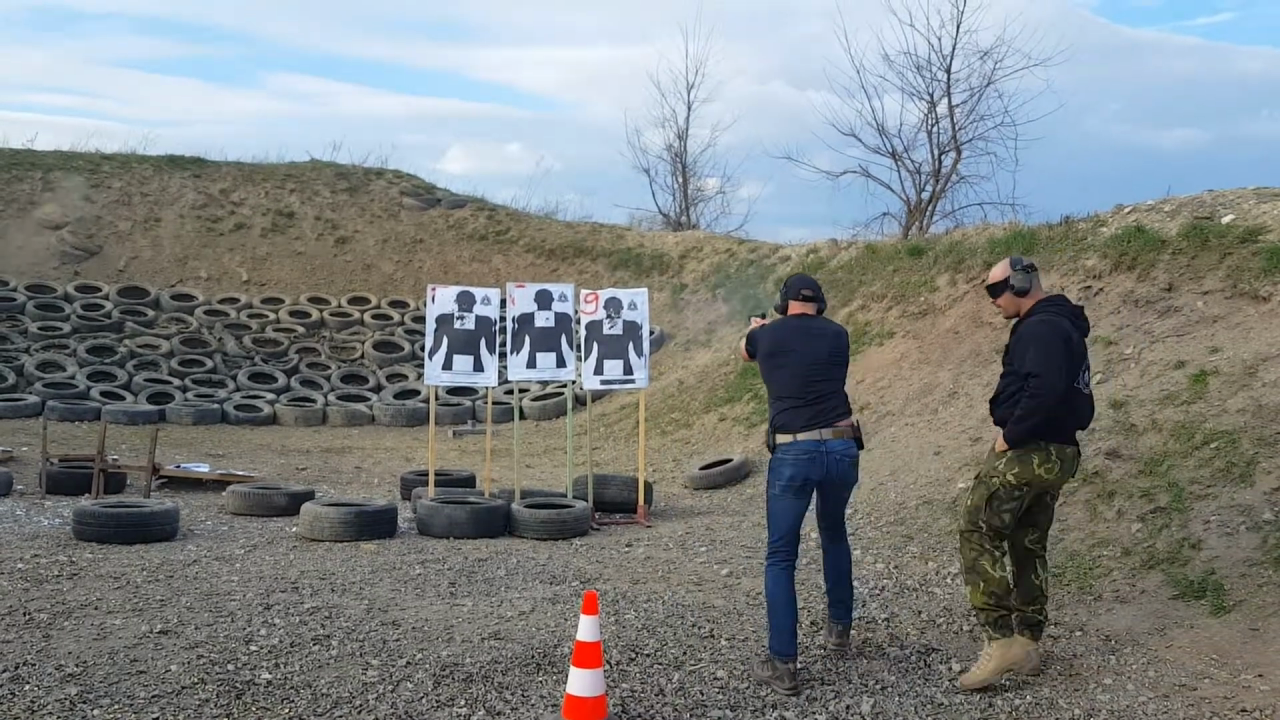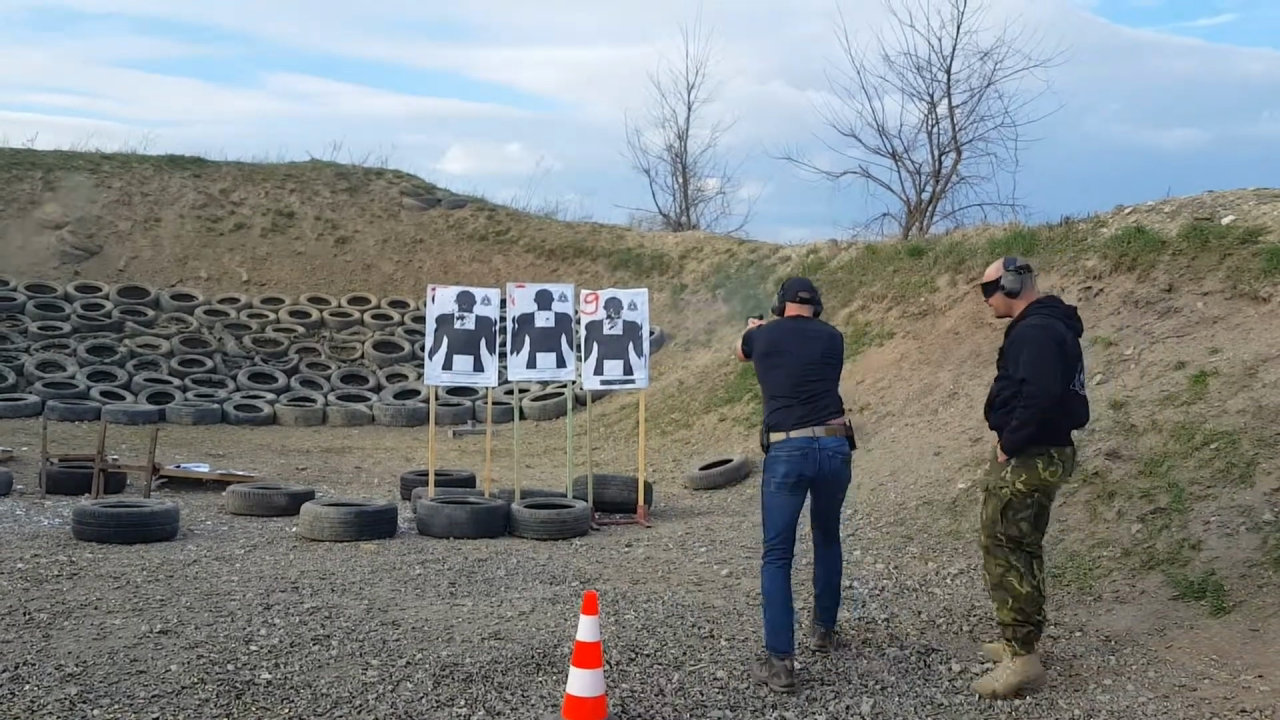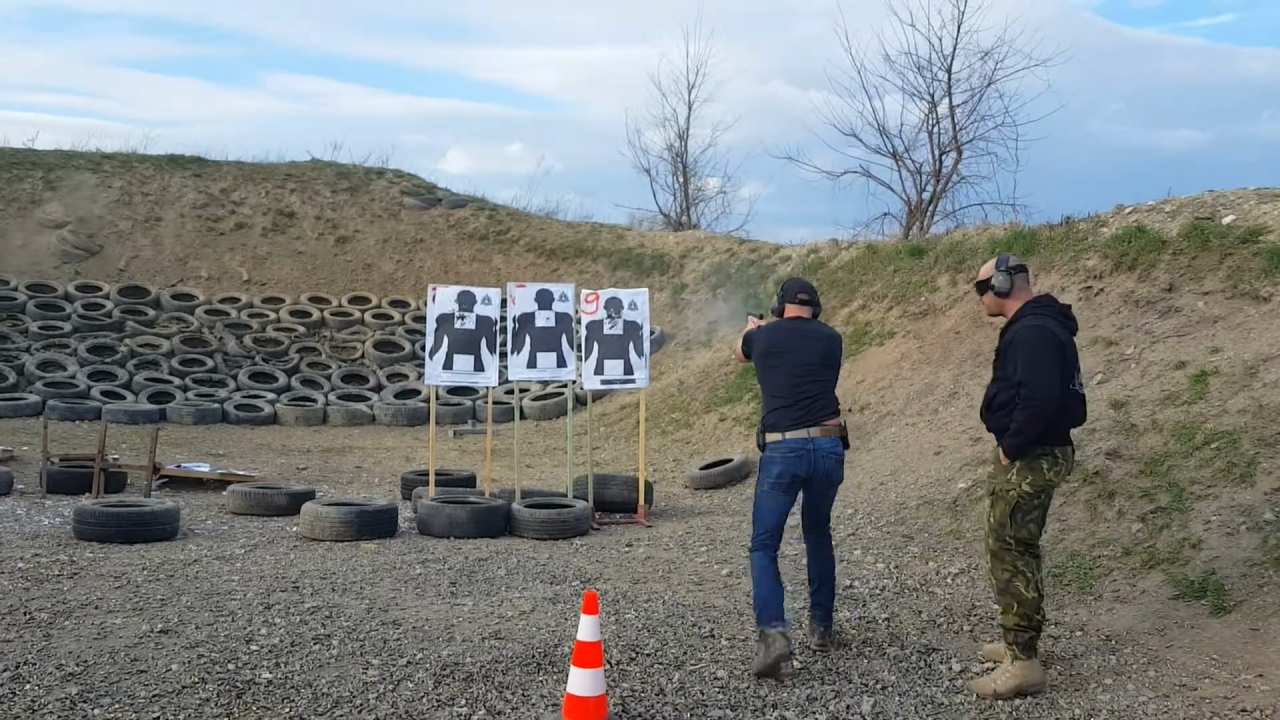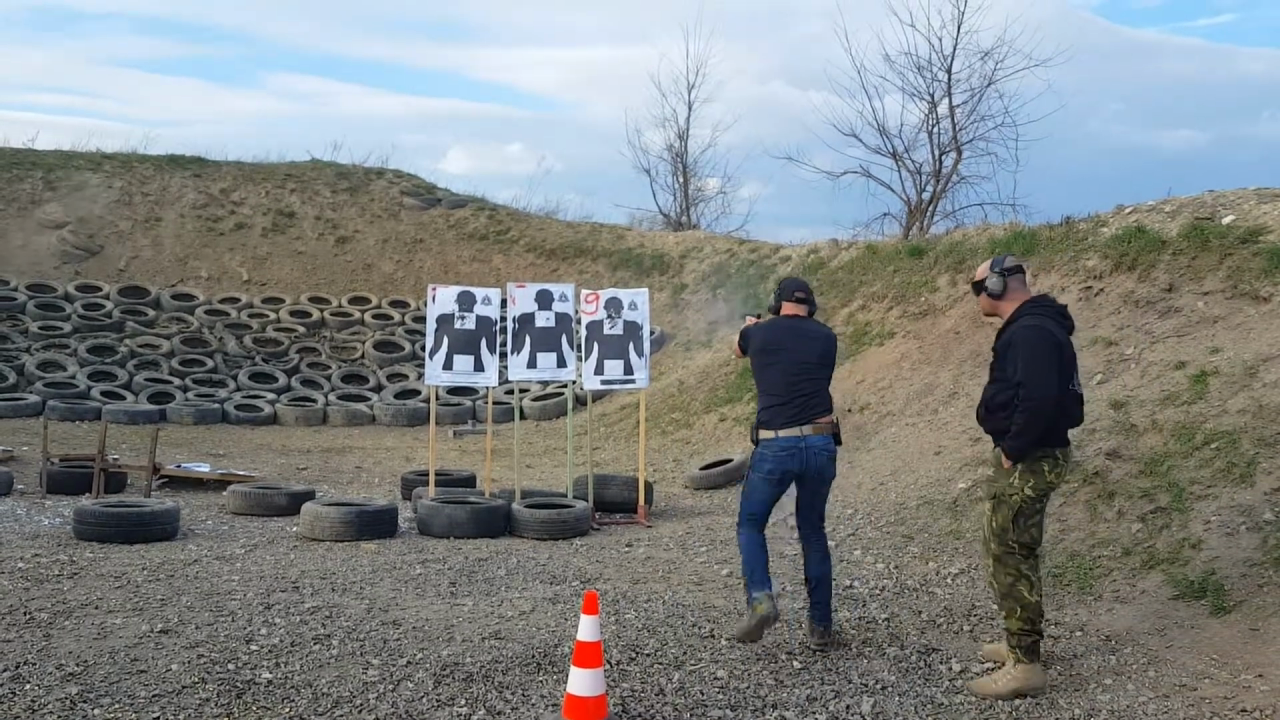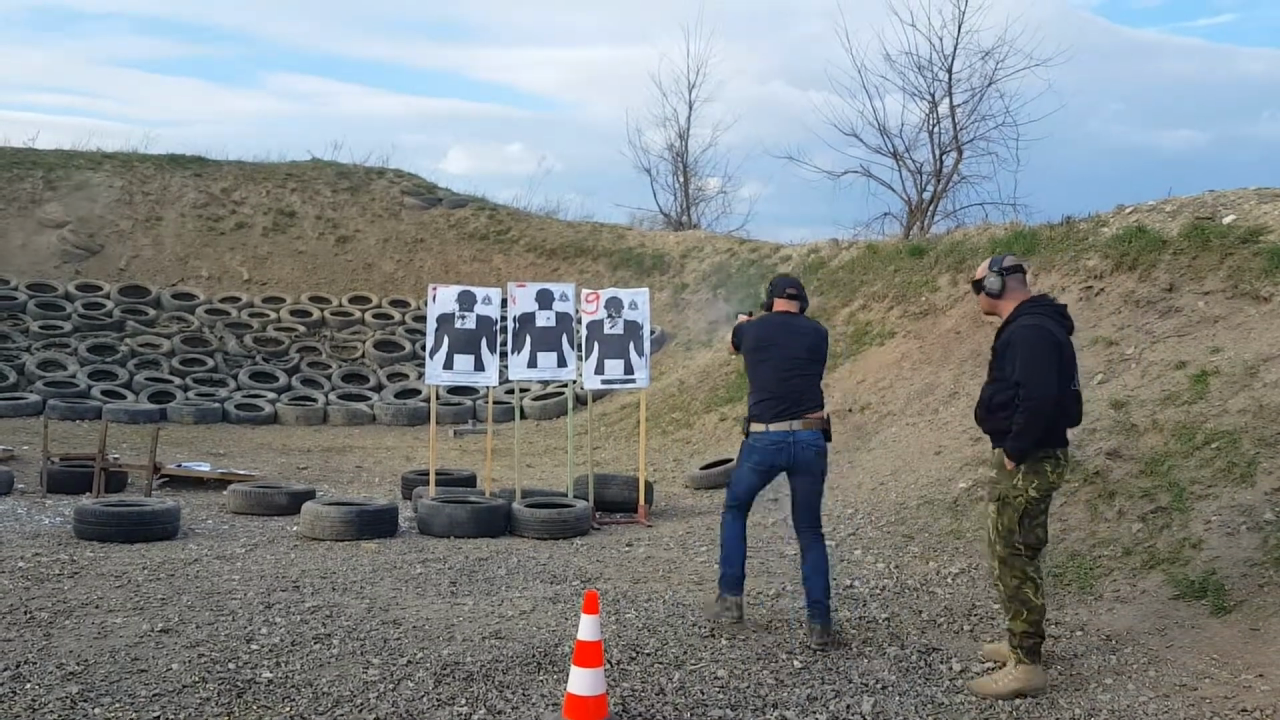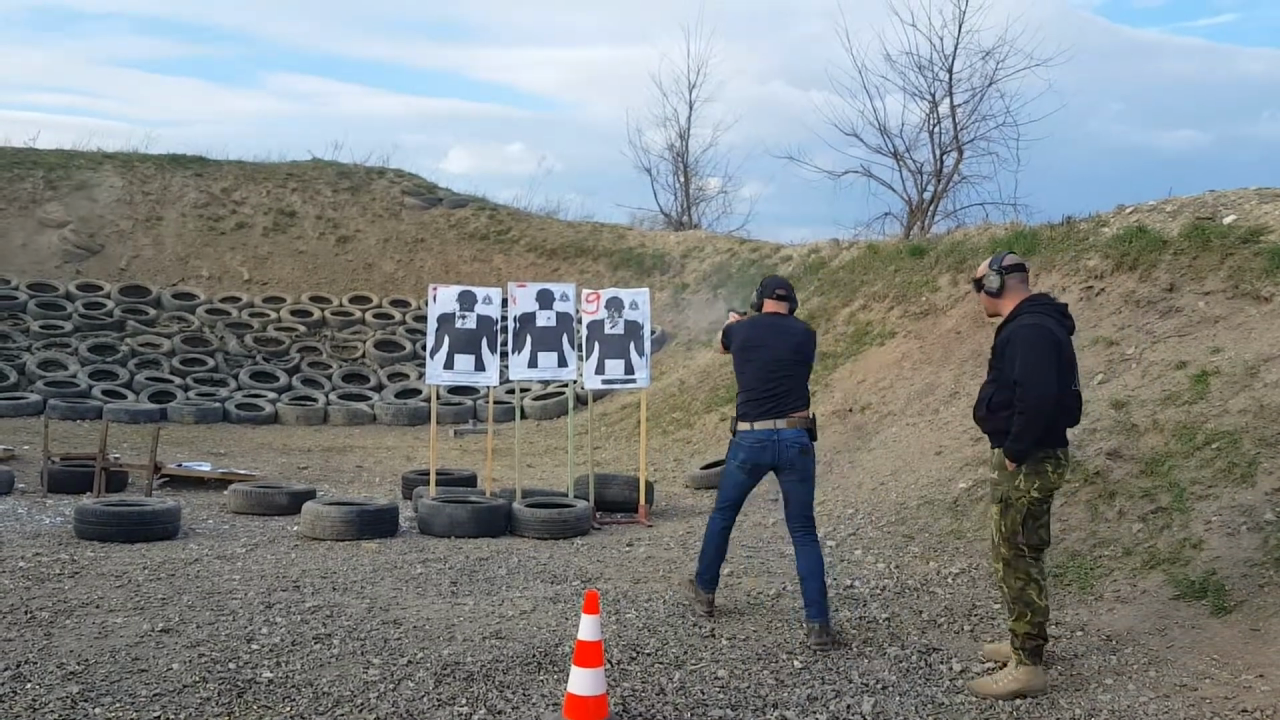
dt=0.1s
person 1, frame 1
left shoulder: (1040, 328)
right shoulder: (1060, 326)
left elbow: (1045, 390)
left wrist: (1011, 434)
left hip: (1026, 453)
right hip: (1056, 453)
left knee: (978, 537)
right knee: (1028, 547)
left ankle: (1003, 642)
right ankle: (1025, 639)
person 1, frame 2
left shoulder: (1034, 331)
right shoulder: (1054, 326)
left elbow: (1041, 396)
left wrist: (1010, 443)
left hip: (1025, 458)
right hip: (1052, 455)
left knee: (998, 549)
right knee: (1024, 549)
left ankle: (1021, 658)
right ankle: (1024, 646)
person 1, frame 3
left shoulder: (1031, 332)
right shoulder: (1041, 326)
left elbow: (1040, 400)
left wrist: (1012, 447)
left hip: (1026, 459)
right hip: (1042, 455)
left knee: (1006, 554)
right knee: (1022, 552)
left ankle: (1023, 664)
right ankle: (1021, 644)
person 1, frame 4
left shoulder: (1029, 333)
right shoulder: (1038, 326)
left elbow: (1039, 400)
left wrist: (1012, 450)
left hip: (1025, 461)
right hip: (1039, 457)
left knee: (1007, 558)
right knee: (1020, 553)
left ankle: (1025, 666)
right ankle: (1021, 645)
person 1, frame 5
left shoulder: (1028, 332)
right shoulder: (1035, 325)
left elbow: (1038, 401)
left wrist: (1015, 451)
left hip: (1026, 462)
right hip: (1036, 457)
left knee: (1012, 558)
right knee: (1021, 554)
left ankle: (1026, 666)
right ankle: (1022, 644)
person 1, frame 6
left shoulder: (1028, 331)
right shoulder: (1037, 324)
left elbow: (1036, 401)
left wrist: (1015, 452)
left hip: (1027, 462)
right hip: (1037, 457)
left knee: (1016, 559)
right knee: (1022, 555)
left ankle: (1027, 667)
right ankle: (1024, 645)
person 2, frame 1
left shoulder: (766, 336)
right shoulder: (838, 335)
left elbow: (745, 351)
left hip: (793, 454)
right hip: (841, 449)
left knee: (781, 558)
right knee: (833, 533)
left ankle: (783, 663)
right ankle: (839, 626)
person 2, frame 2
left shoulder: (762, 337)
right shoulder: (832, 337)
left elbow: (741, 352)
left hip: (786, 453)
right hip: (834, 448)
left knee: (777, 557)
right knee: (826, 536)
left ankle: (780, 661)
right ankle: (824, 629)
person 2, frame 3
left shoulder: (762, 338)
right shoulder: (831, 339)
left elbow: (742, 353)
left hip: (781, 451)
right hip: (827, 447)
left knee: (764, 548)
right knee: (818, 536)
left ankle: (774, 634)
right ankle: (822, 628)
person 2, frame 4
left shoulder: (758, 334)
right shoulder: (827, 337)
left elbow: (738, 349)
left hip: (775, 447)
right hip: (821, 445)
left knee: (750, 525)
right knee: (812, 533)
left ankle: (760, 598)
right ankle: (820, 626)
person 2, frame 5
left shoulder: (750, 330)
right shoulder: (818, 333)
left elbow: (732, 345)
left hip: (764, 440)
right hip: (810, 439)
left knee: (734, 512)
right knee: (809, 531)
left ankle: (730, 597)
right ankle: (819, 625)
person 2, frame 6
left shoulder: (739, 330)
right shoulder: (806, 334)
left elbow: (723, 345)
left hip: (750, 439)
right hip: (796, 438)
left knee: (723, 515)
right knee: (803, 531)
left ankle: (704, 591)
right ankle: (817, 623)
